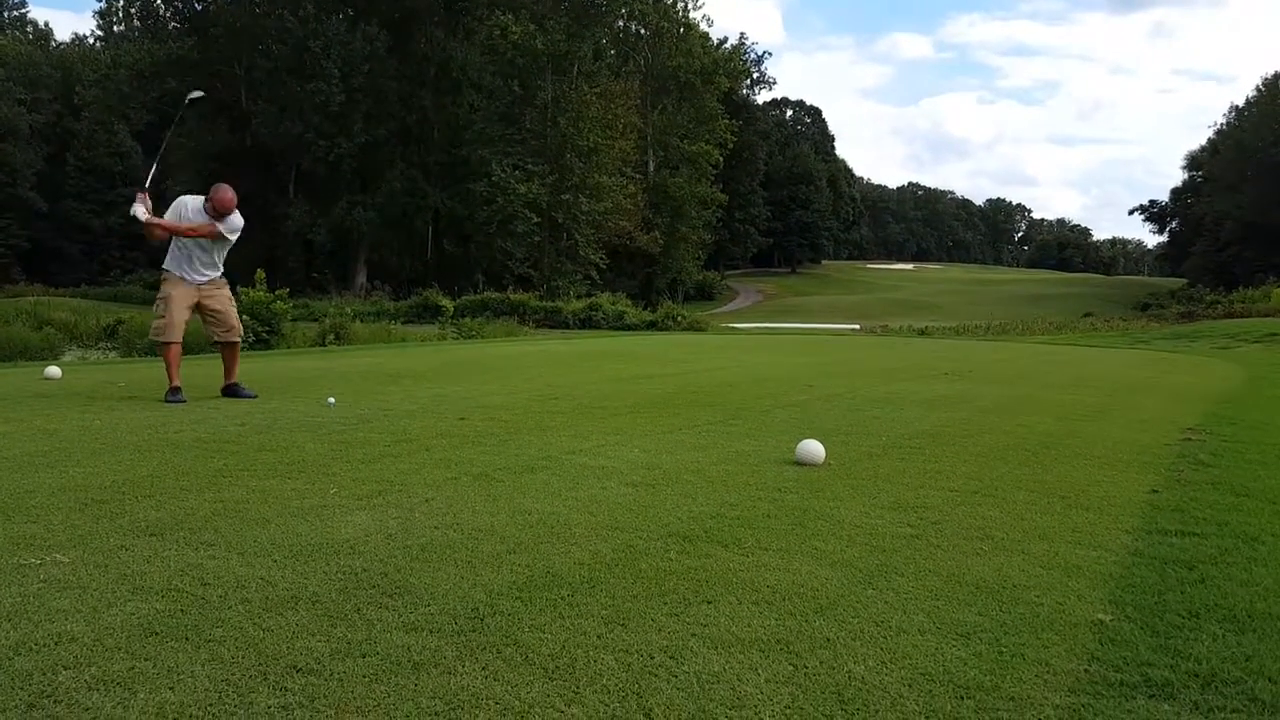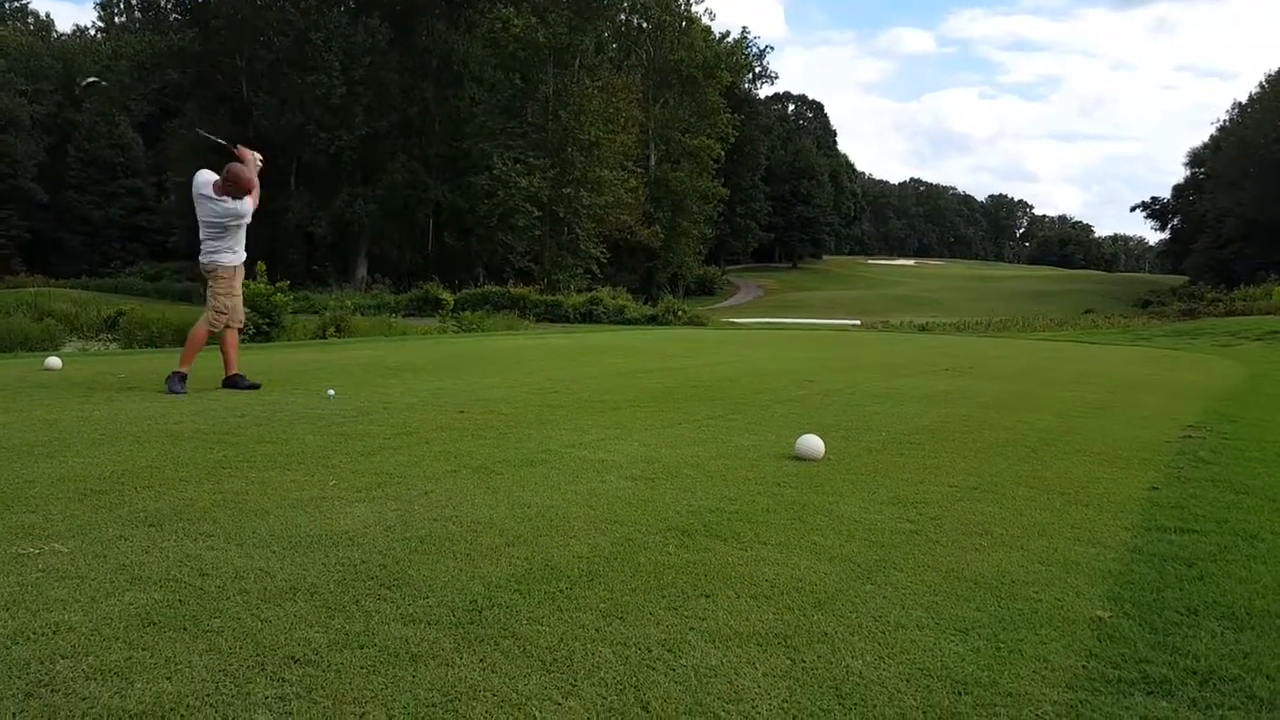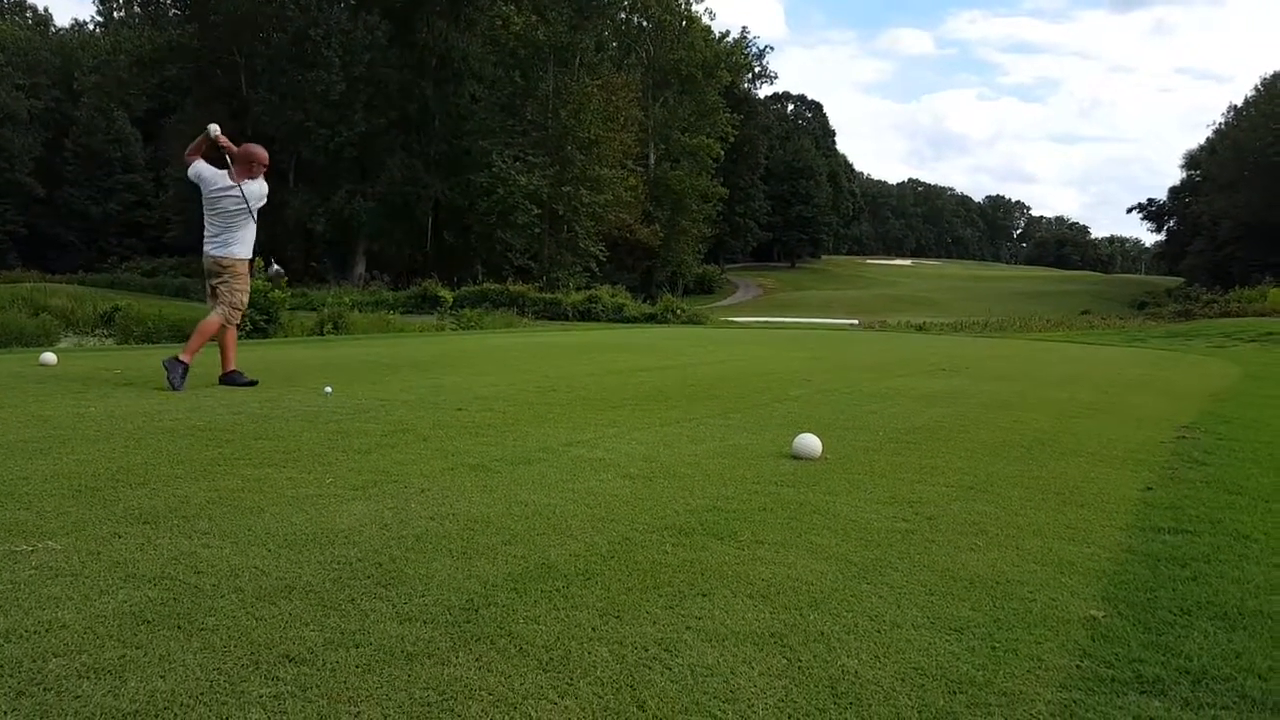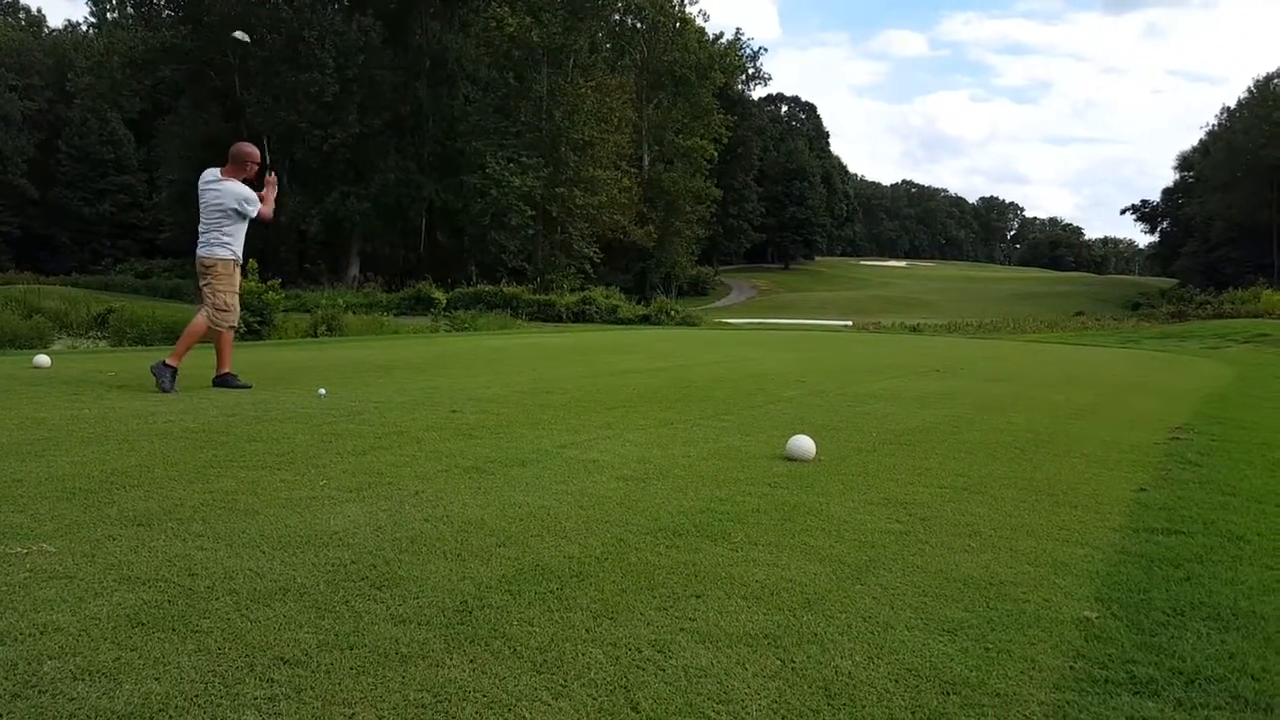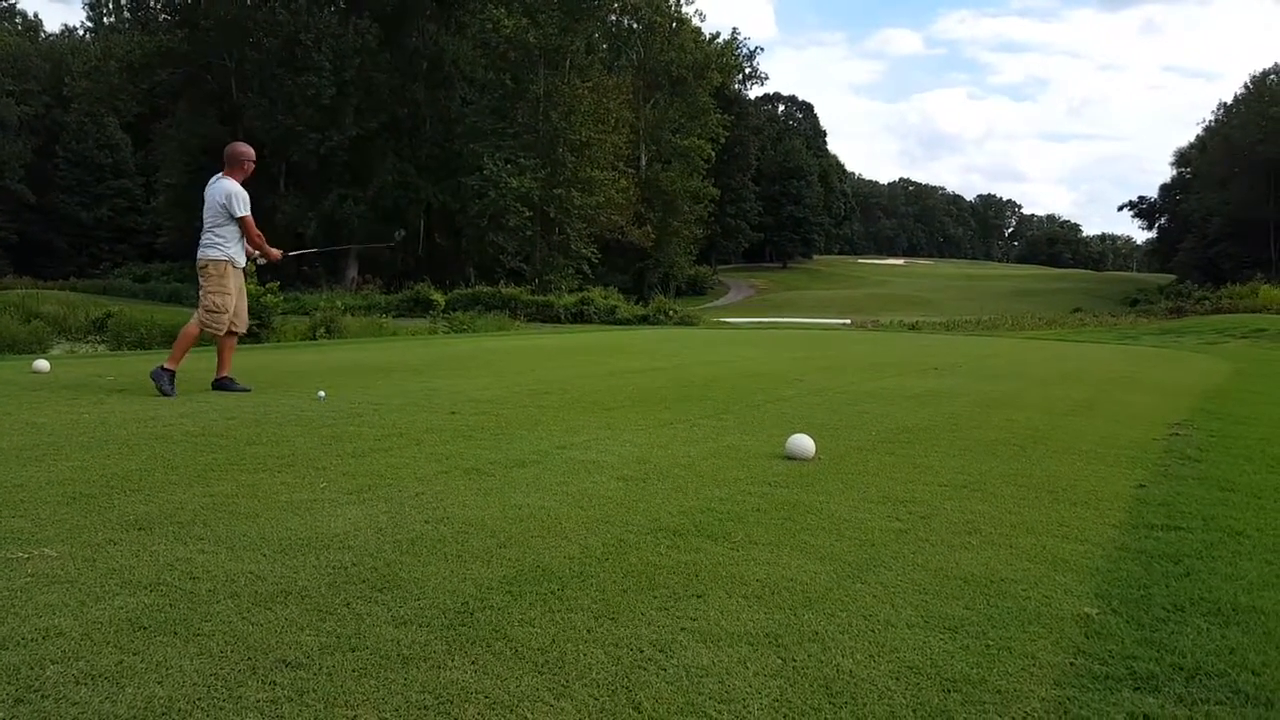
dt=0.4s
person 1, frame 1
left shoulder: (235, 221)
right shoulder: (184, 203)
left elbow: (190, 231)
right elbow: (156, 234)
left wrist: (154, 221)
right wrist: (148, 214)
left hip: (212, 282)
right hip: (177, 278)
left knee: (231, 331)
right knee: (169, 331)
left ankle: (231, 383)
right ankle: (174, 386)
person 1, frame 2
left shoulder: (203, 178)
right shoulder: (239, 210)
right elbow: (254, 197)
left wrist: (247, 164)
right wrist: (250, 163)
left hip: (225, 262)
right hip: (226, 266)
left knee: (231, 320)
right knee: (214, 320)
left ankle: (232, 374)
right ankle: (179, 373)
person 1, frame 3
left shoulder: (209, 177)
right shoulder: (257, 190)
left elbow: (190, 156)
right elbow: (258, 176)
left wrist: (207, 137)
right wrist: (232, 148)
left hip: (212, 256)
right hip: (235, 262)
left knee: (229, 315)
right knee: (224, 313)
left ankle: (229, 371)
right ankle: (181, 360)
person 1, frame 4
left shoulder: (208, 176)
right shoulder: (241, 194)
right elbow: (267, 214)
left wrist: (260, 193)
right wrist: (271, 191)
left hip: (210, 257)
right hip: (222, 261)
left knee: (227, 318)
right knee: (211, 315)
left ankle: (223, 373)
right ankle: (169, 364)
person 1, frame 5
left shoulder: (216, 183)
right shoulder: (235, 191)
right elbow: (252, 233)
left wrist: (248, 250)
right wrist: (268, 252)
left hip: (229, 264)
right hip: (219, 263)
left knee: (234, 322)
right knee: (205, 319)
left ankle: (223, 376)
right ankle: (167, 369)
